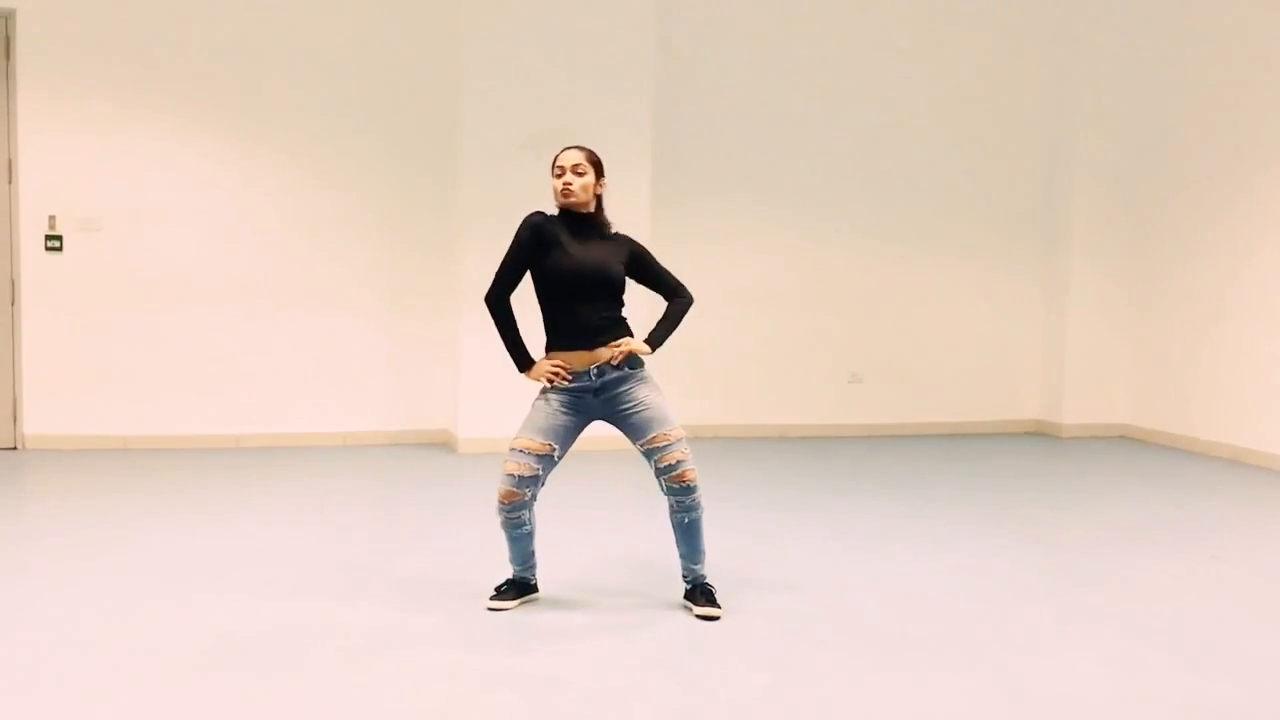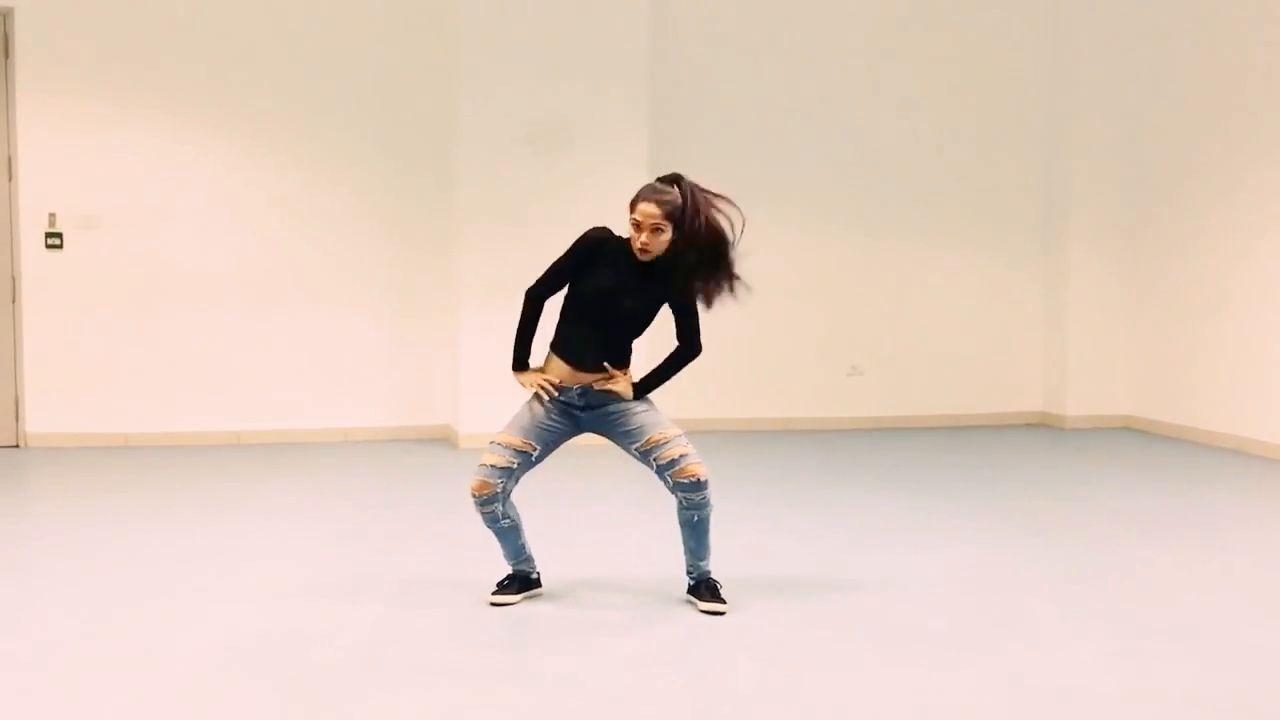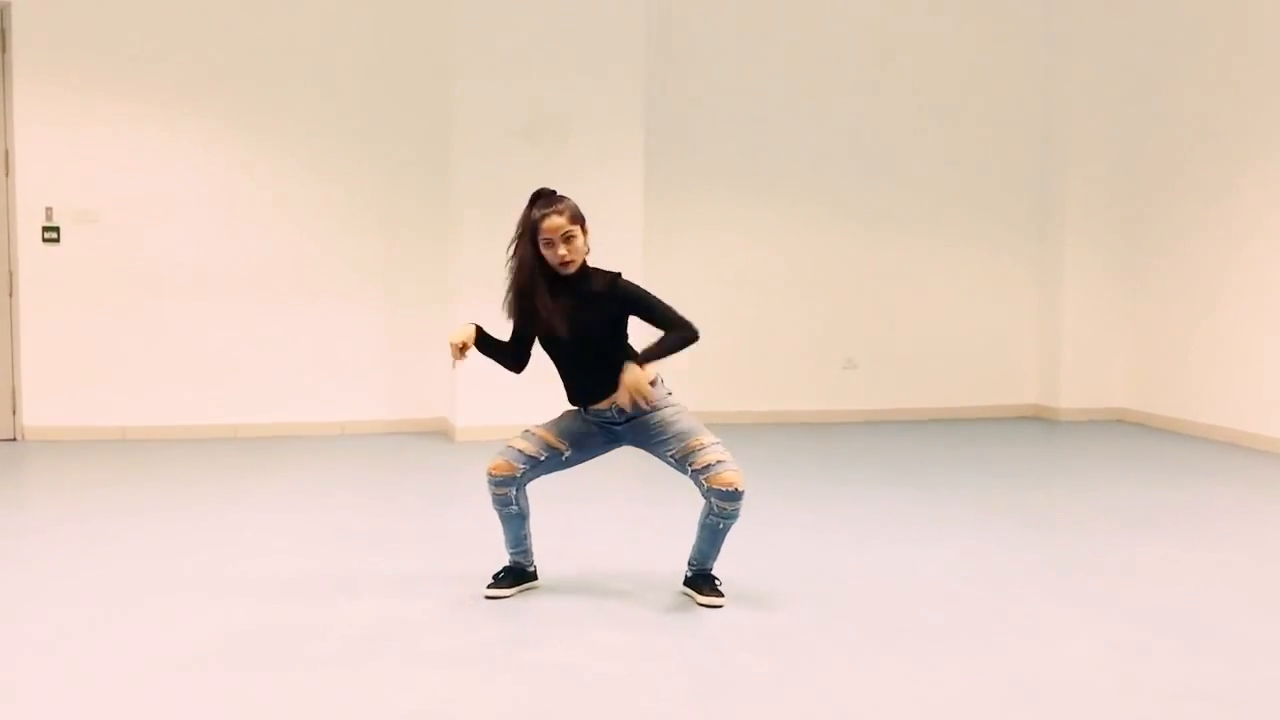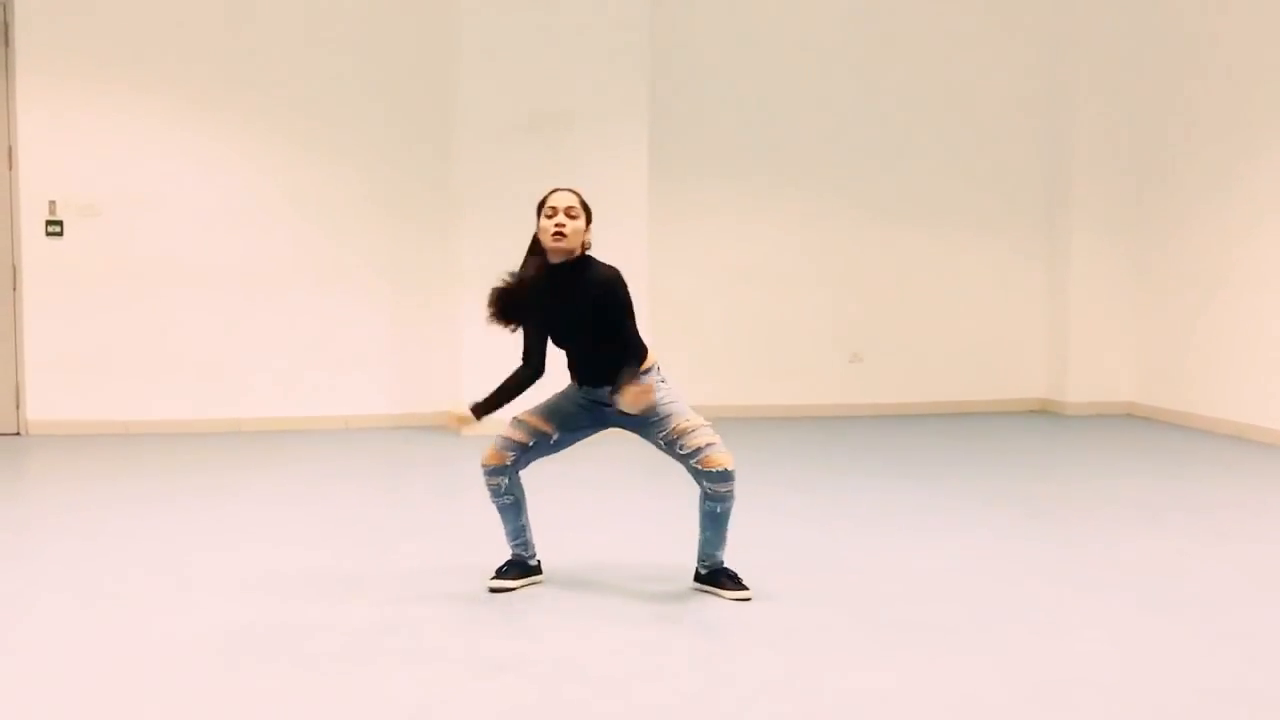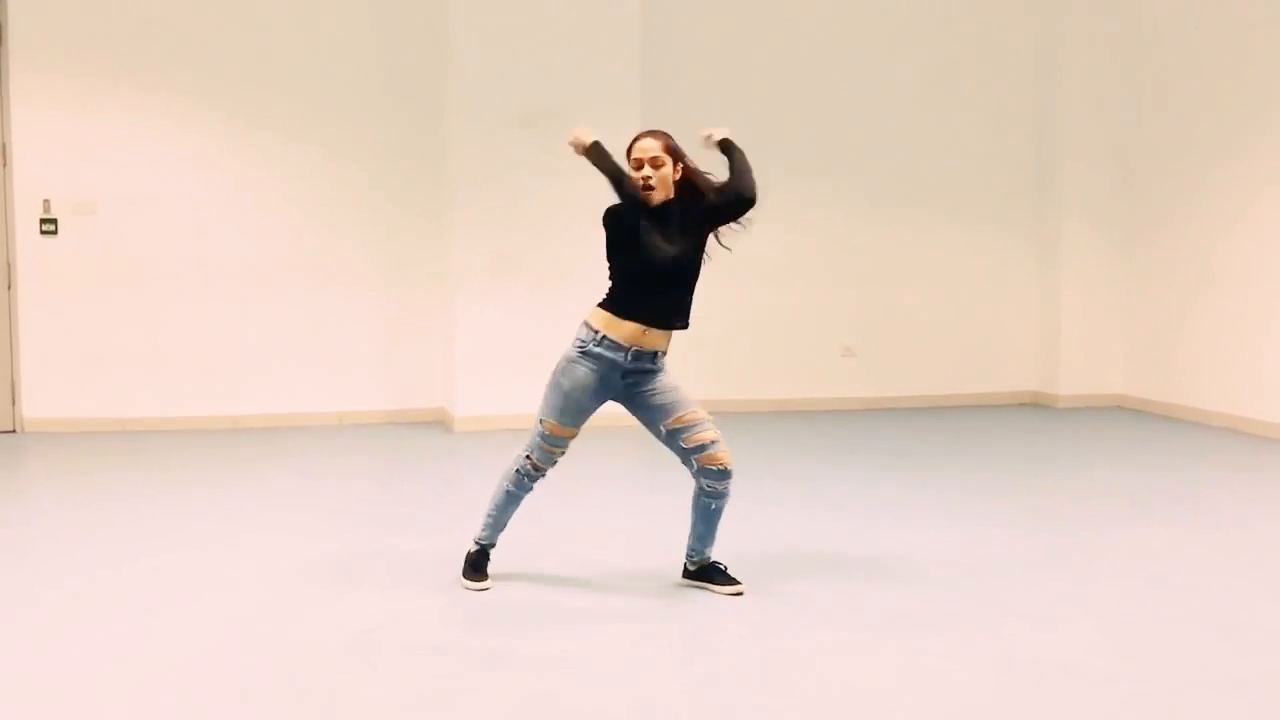
dt=1s
person 1, frame 1
left shoulder: (621, 246)
right shoulder: (540, 228)
left elbow: (680, 295)
right elbow: (497, 296)
left wrist: (649, 343)
right wrist: (525, 363)
left hip: (623, 378)
right hip: (563, 387)
left knee: (682, 479)
right knee: (512, 492)
left ankle: (696, 583)
right ankle: (523, 579)
person 1, frame 2
left shoulder: (670, 279)
right shoulder: (598, 245)
left elbow: (690, 345)
right elbow: (536, 294)
left wrist: (639, 386)
right wrist: (520, 366)
left hip: (613, 401)
right hip: (554, 398)
left knee: (692, 478)
right knee: (486, 489)
left ankle: (700, 579)
right ankle: (525, 573)
person 1, frame 3
left shoulder: (610, 288)
right shoulder: (533, 292)
left elbow: (684, 330)
right elbow: (517, 359)
left wrist: (636, 361)
right wrist: (475, 336)
left hip: (647, 409)
right hip: (590, 420)
left knee: (727, 485)
right knee: (502, 471)
left ankle: (698, 572)
right ankle: (521, 566)
person 1, frame 4
left shoulder: (603, 279)
right shoulder: (533, 289)
left elbow: (631, 354)
right elbow: (532, 368)
left wrist: (634, 391)
right wrist: (482, 409)
left hip: (640, 390)
right hip: (584, 397)
left knee: (718, 469)
right knee: (497, 461)
left ankle: (710, 567)
right ankle: (525, 559)
person 1, frame 5
left shoulder: (696, 215)
right shoulder: (622, 217)
left elbow: (743, 195)
right elbow: (631, 191)
left wrist: (725, 145)
right wrist: (592, 147)
left hip: (649, 372)
right hip: (596, 354)
left knee: (716, 464)
right knee: (537, 459)
left ankle: (697, 561)
right ankle: (480, 548)
